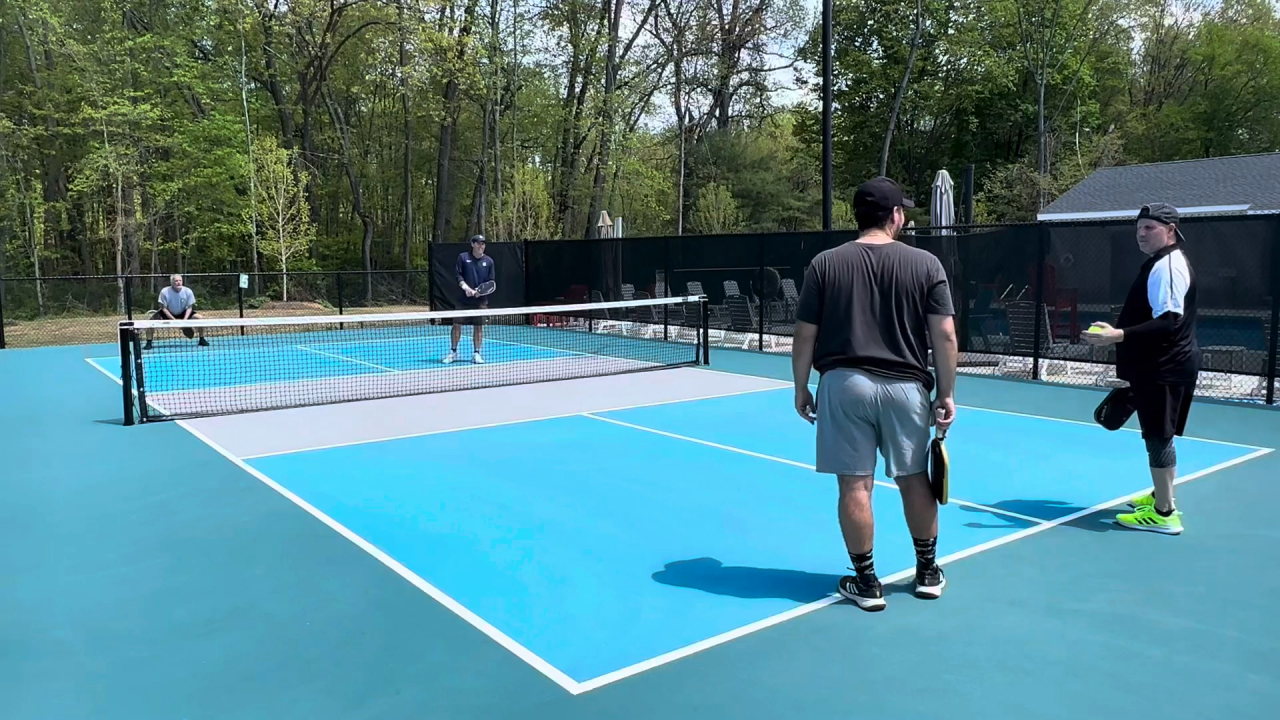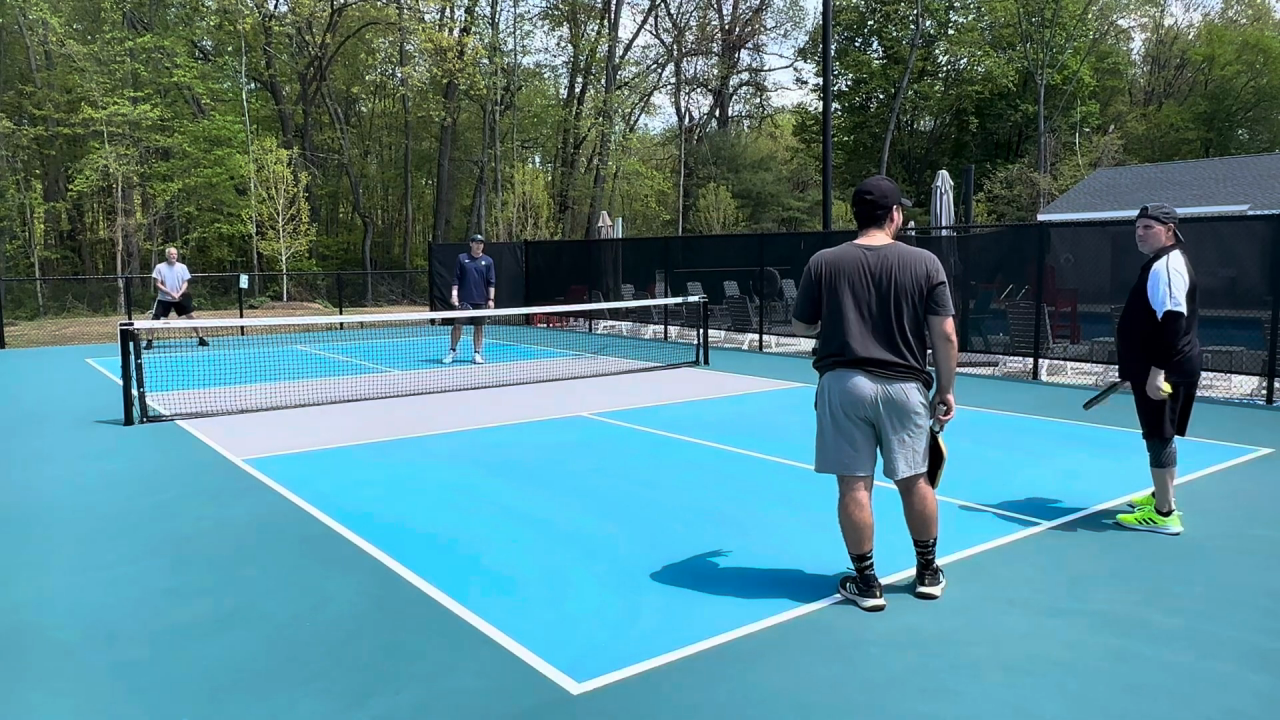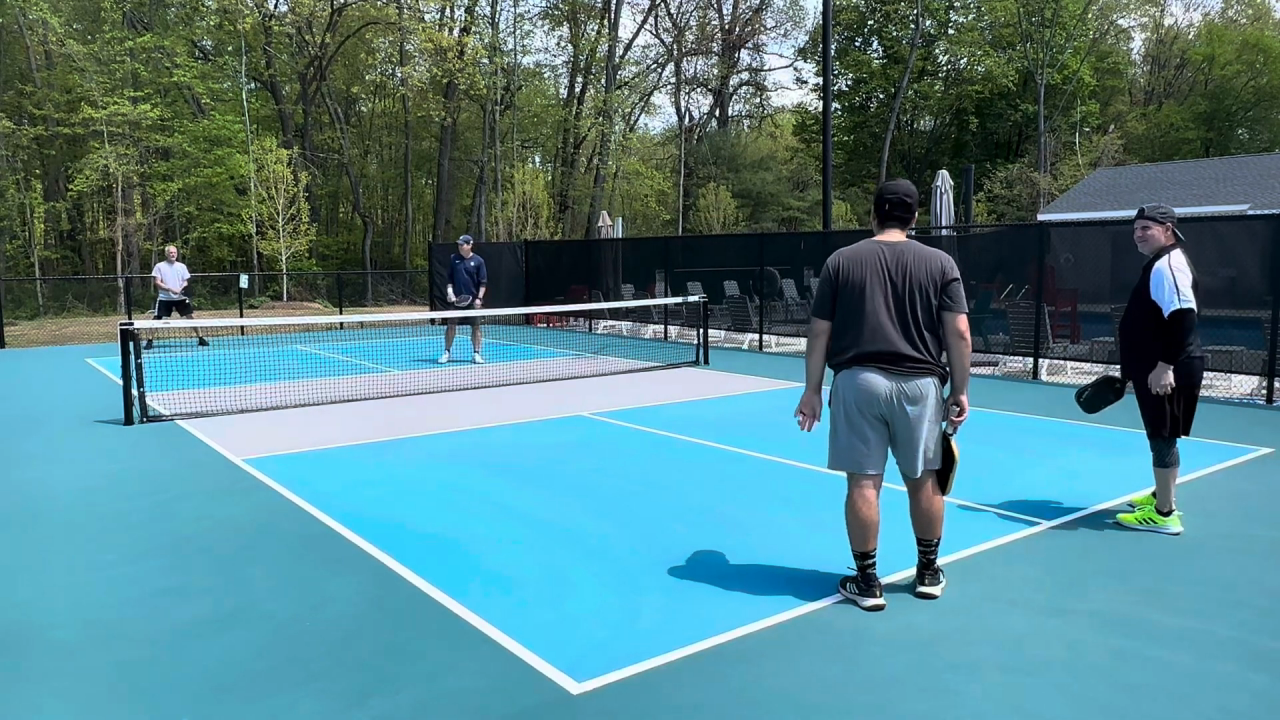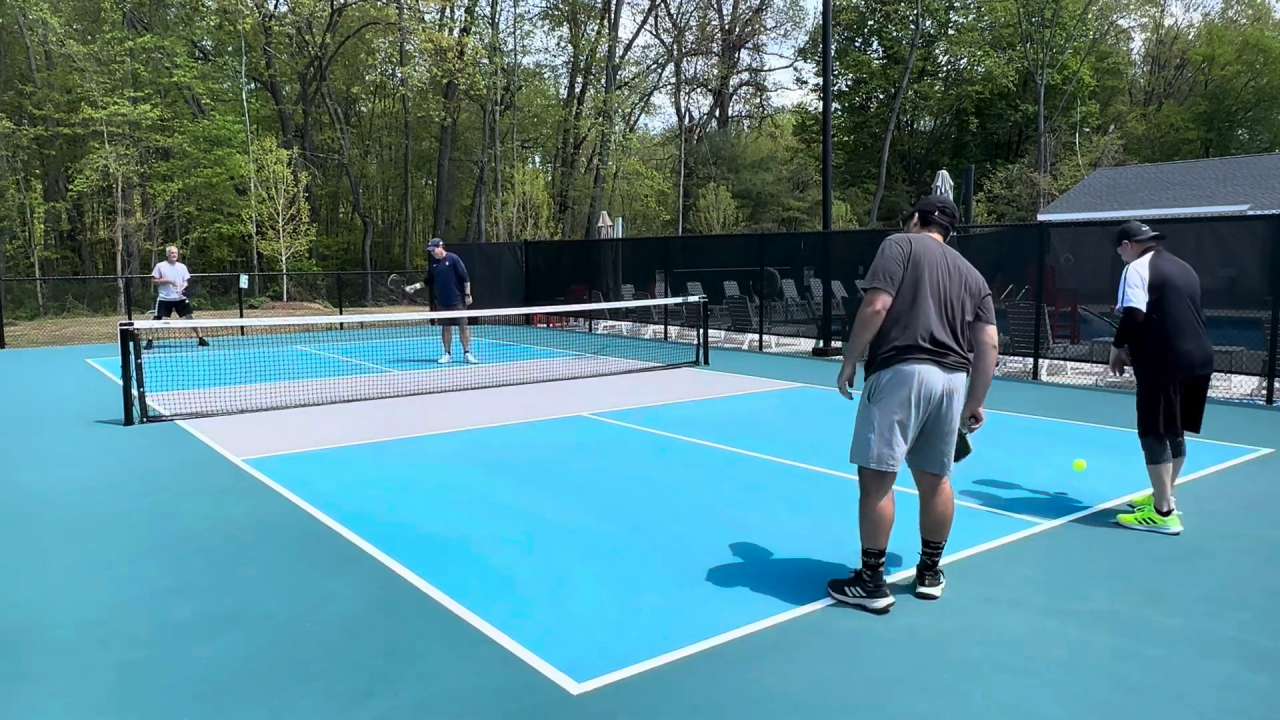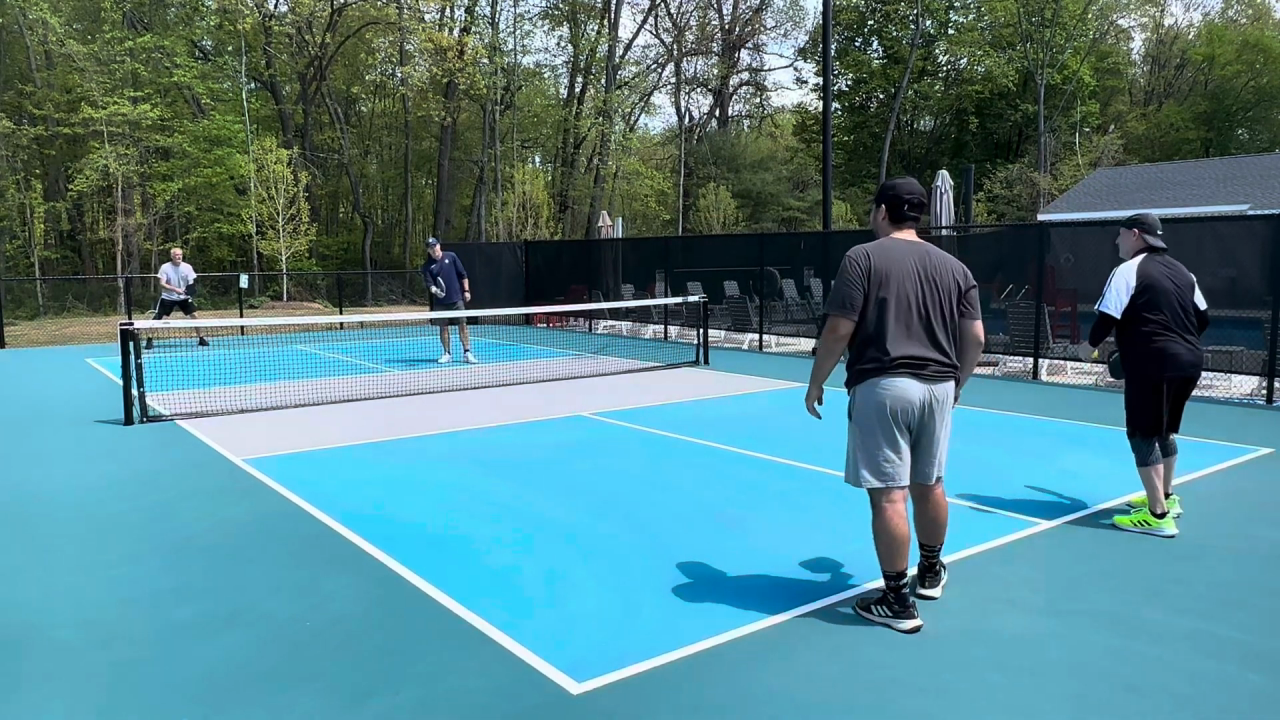
dt=0.7s
person 1, frame 1
left shoulder: (826, 263)
right shoulder: (925, 264)
left elbow: (805, 335)
right elbow: (945, 336)
left wrist: (801, 388)
right wrist: (946, 394)
left hip: (845, 384)
right hip: (905, 387)
left knee: (855, 484)
right knee: (914, 479)
left ankle: (866, 583)
right ankle: (927, 572)
person 1, frame 2
left shoulder: (824, 263)
right shoulder: (925, 263)
left elbow: (802, 326)
right elbow: (945, 336)
right wrist: (946, 390)
left hip: (844, 384)
right hip: (904, 387)
left knee: (854, 485)
right knee: (915, 481)
left ankle: (866, 582)
right ankle: (928, 573)
person 1, frame 3
left shoulder: (841, 261)
right shoulder: (940, 263)
left elbow: (819, 331)
right elbow: (959, 334)
left wrist: (810, 390)
right wrist: (959, 390)
left hip: (858, 382)
right hip: (918, 383)
left knee: (863, 482)
right knee: (922, 480)
left ankle: (867, 581)
right ankle: (928, 572)
person 1, frame 4
left shoulder: (901, 244)
right shoulder: (972, 273)
left elbow: (876, 305)
right elbow: (989, 346)
left wrist: (849, 360)
right wrist: (975, 402)
left hip: (901, 373)
right hip: (951, 378)
left knee: (876, 477)
right knee: (935, 479)
left ankle: (871, 581)
right ankle: (930, 572)
person 1, frame 5
left shoulder: (862, 258)
right shoulder: (953, 267)
left elbow: (838, 331)
right elbow: (975, 337)
left wrist: (815, 384)
right wrist: (955, 379)
left hip: (882, 388)
right hip: (937, 387)
left knee: (889, 495)
right knee: (929, 485)
left ankle: (898, 602)
right ankle: (931, 573)
person 2, frame 1
left shoulder: (1168, 266)
right shoulder: (1161, 264)
left elbow: (1168, 321)
left wrist: (1119, 334)
left hip: (1164, 369)
right hip: (1159, 367)
left knee: (1158, 436)
right knee: (1159, 435)
left ankle: (1164, 513)
right ankle: (1161, 496)
person 2, frame 2
left shoulder: (1166, 266)
right shoulder: (1161, 263)
left elbow: (1173, 322)
left wrist: (1156, 371)
right wrist: (1153, 369)
left hip: (1163, 371)
right hip: (1160, 368)
left knee: (1158, 436)
right knee: (1160, 435)
left ankle: (1164, 513)
right ankle: (1161, 497)
person 2, frame 3
left shoulder: (1167, 265)
right shoulder: (1161, 264)
left elbow: (1182, 318)
left wrist: (1163, 366)
right wrist: (1137, 369)
left hip: (1164, 371)
right hip: (1157, 369)
left knee: (1162, 437)
right knee: (1162, 435)
left ankle: (1164, 514)
right ankle: (1162, 496)
person 2, frame 4
left shoulder: (1138, 268)
right shoulder: (1184, 268)
left elbow: (1133, 317)
left wrist: (1118, 348)
right wrist: (1132, 344)
left hip: (1164, 363)
right hip: (1196, 360)
left knee: (1154, 433)
right knee: (1173, 432)
left ankle: (1164, 513)
right ankle: (1163, 496)
person 2, frame 5
left shoulder: (1128, 271)
right shoulder: (1181, 271)
left elbow: (1108, 319)
right elbow: (1203, 318)
left wrist: (1090, 345)
left hip: (1153, 366)
right hip: (1189, 363)
left knee: (1143, 435)
right knee: (1163, 431)
left ankle: (1159, 515)
right ankle: (1166, 498)
